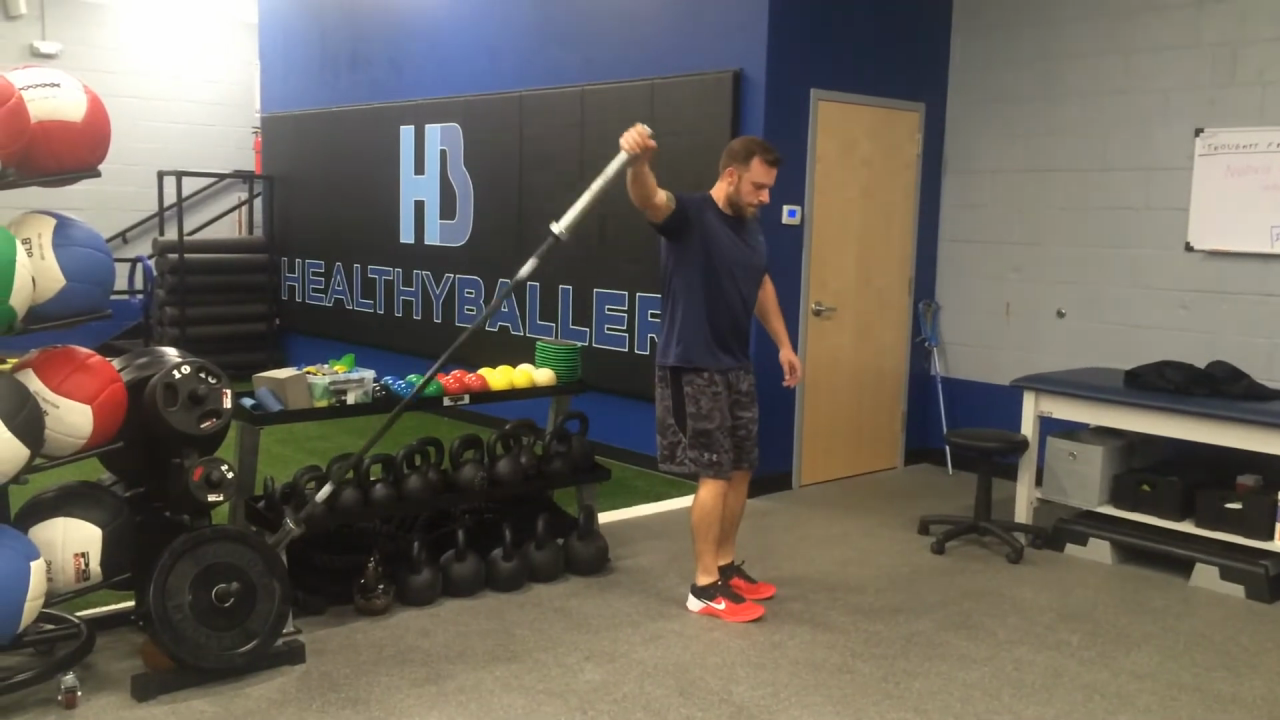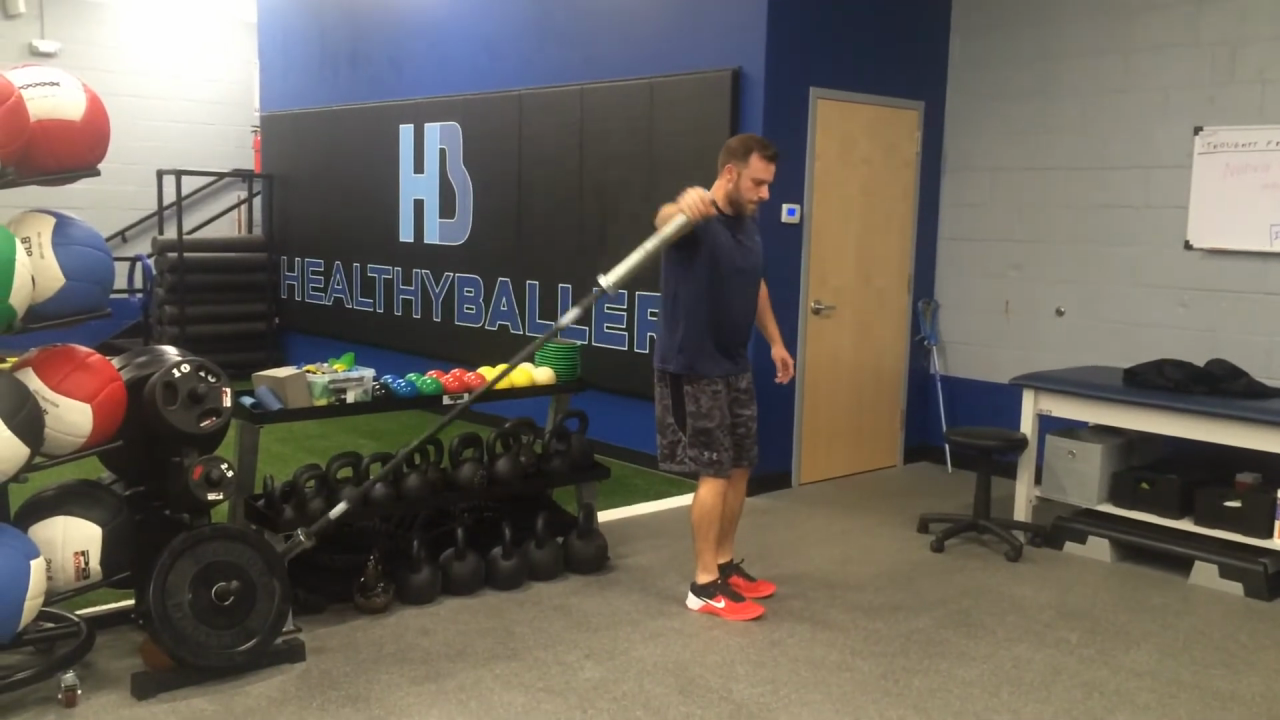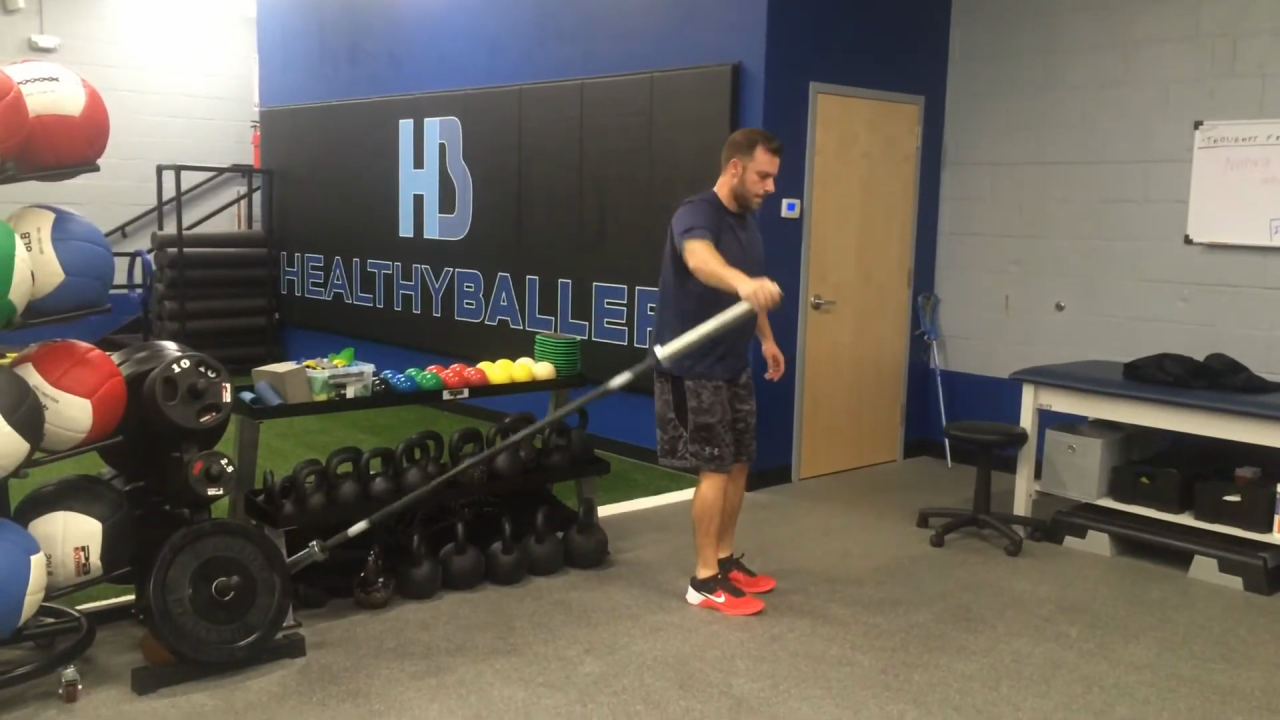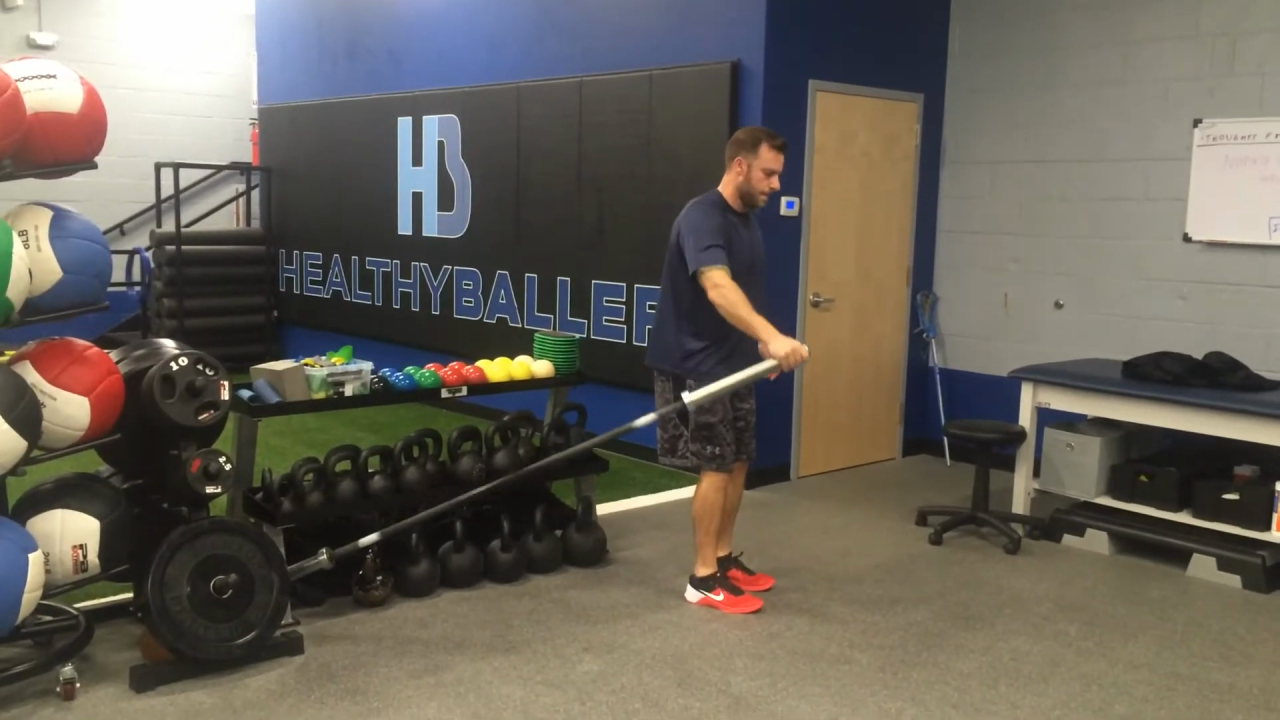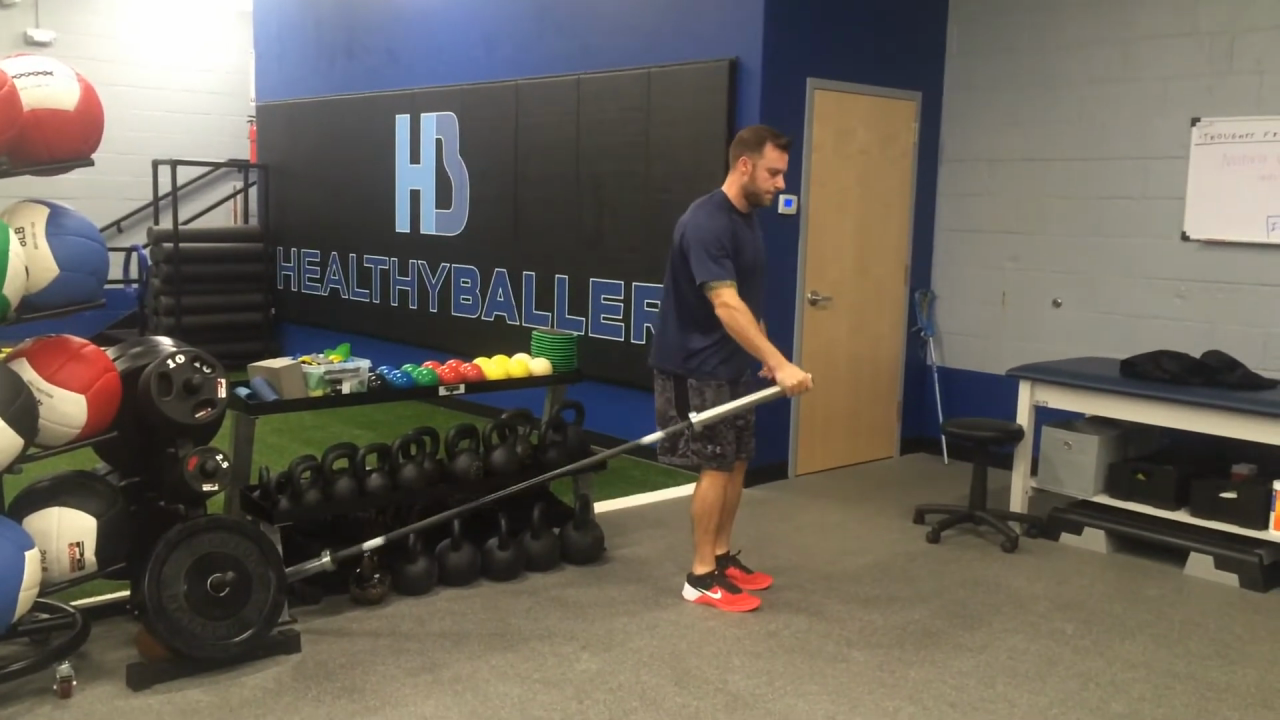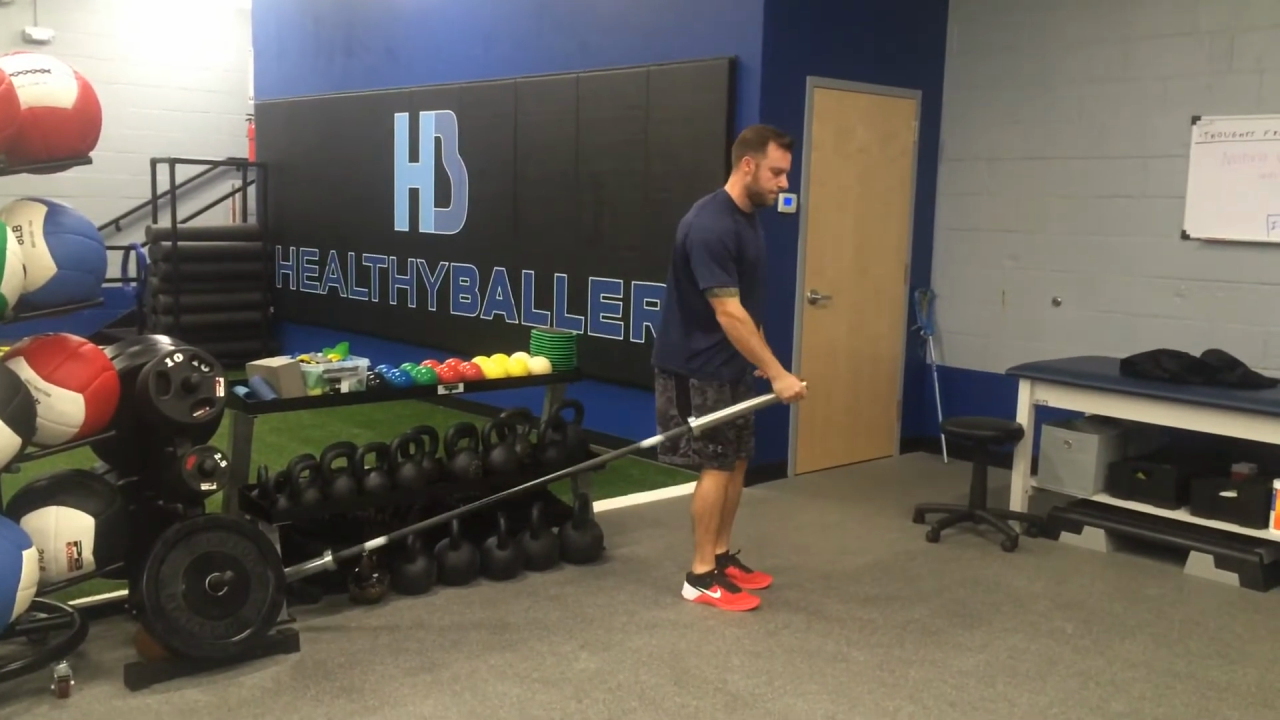
dt=0.3s
person 1, frame 1
left shoulder: (751, 229)
right shoulder: (690, 215)
left elbow: (761, 288)
right elbow: (649, 201)
left wrist: (784, 345)
right wrist: (638, 160)
left hip: (736, 367)
right hip: (693, 368)
left knee: (740, 471)
right knee: (715, 474)
left ankle: (726, 566)
right ankle: (704, 586)
person 1, frame 2
left shoulder: (746, 226)
right shoulder: (702, 217)
right elbow: (666, 222)
left wrist: (775, 341)
right wrist: (683, 209)
left hip: (734, 367)
right hip: (693, 369)
left knee: (739, 468)
right knee: (714, 472)
left ankle: (725, 564)
right ankle: (705, 585)
person 1, frame 3
left shoulder: (748, 219)
right shoulder: (698, 214)
right elbow: (699, 257)
left wrist: (766, 338)
right wrist: (744, 282)
left hip: (733, 365)
right hip: (696, 368)
left knee: (738, 464)
right knee: (715, 468)
left ankle: (725, 559)
right ankle: (705, 579)
person 1, frame 4
left shoulder: (747, 218)
right shoulder: (703, 217)
right elbow: (718, 287)
left wrist: (760, 341)
right wrist: (771, 336)
left hip: (732, 363)
right hip: (696, 365)
left knee: (737, 463)
right knee: (715, 467)
left ankle: (724, 559)
right ankle: (704, 578)
person 1, frame 5
left shoulder: (746, 218)
right shoulder: (707, 221)
right elbow: (725, 304)
left wrist: (761, 356)
right wrist: (778, 363)
left hip: (732, 365)
right hip: (697, 367)
left knee: (735, 463)
right knee: (716, 466)
left ankle: (721, 556)
right ankle: (701, 576)
person 1, frame 6
left shoulder: (747, 216)
right shoulder: (711, 224)
right elbow: (728, 313)
left wrist: (759, 358)
right wrist: (777, 373)
left hip: (729, 364)
right hip: (697, 366)
left knee: (735, 462)
right knee: (716, 465)
left ankle: (721, 556)
right ankle: (701, 576)
